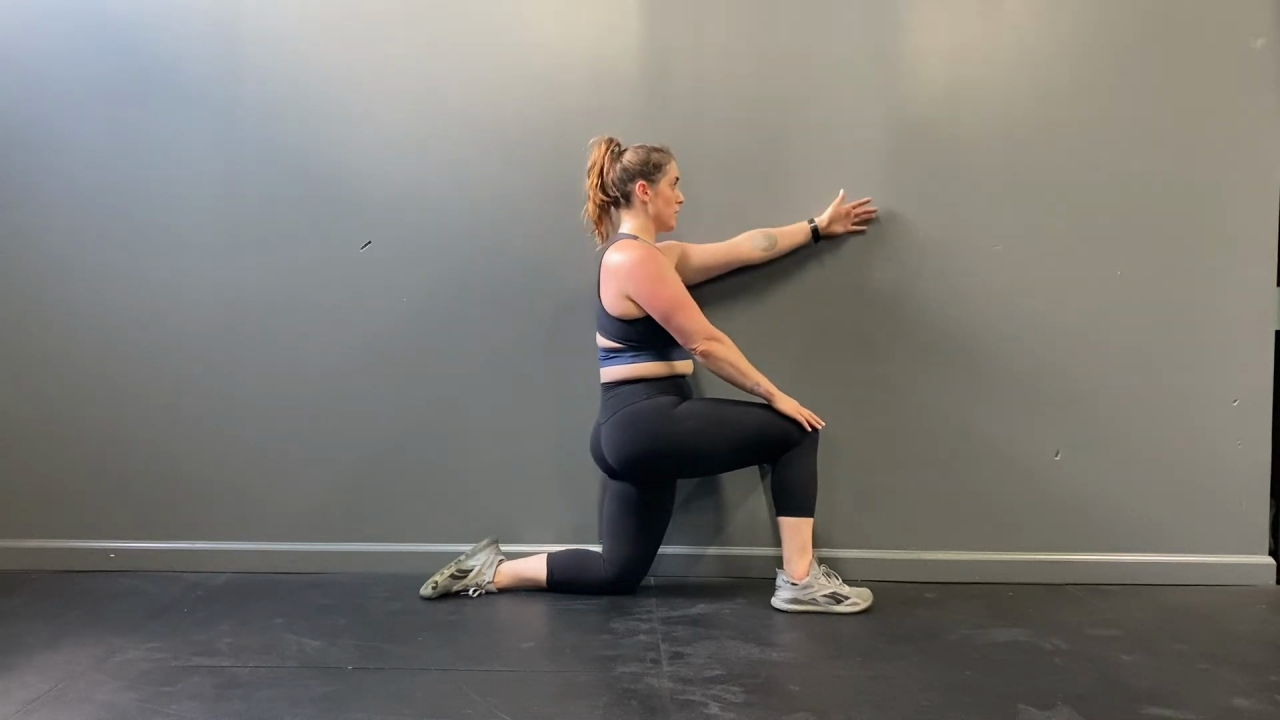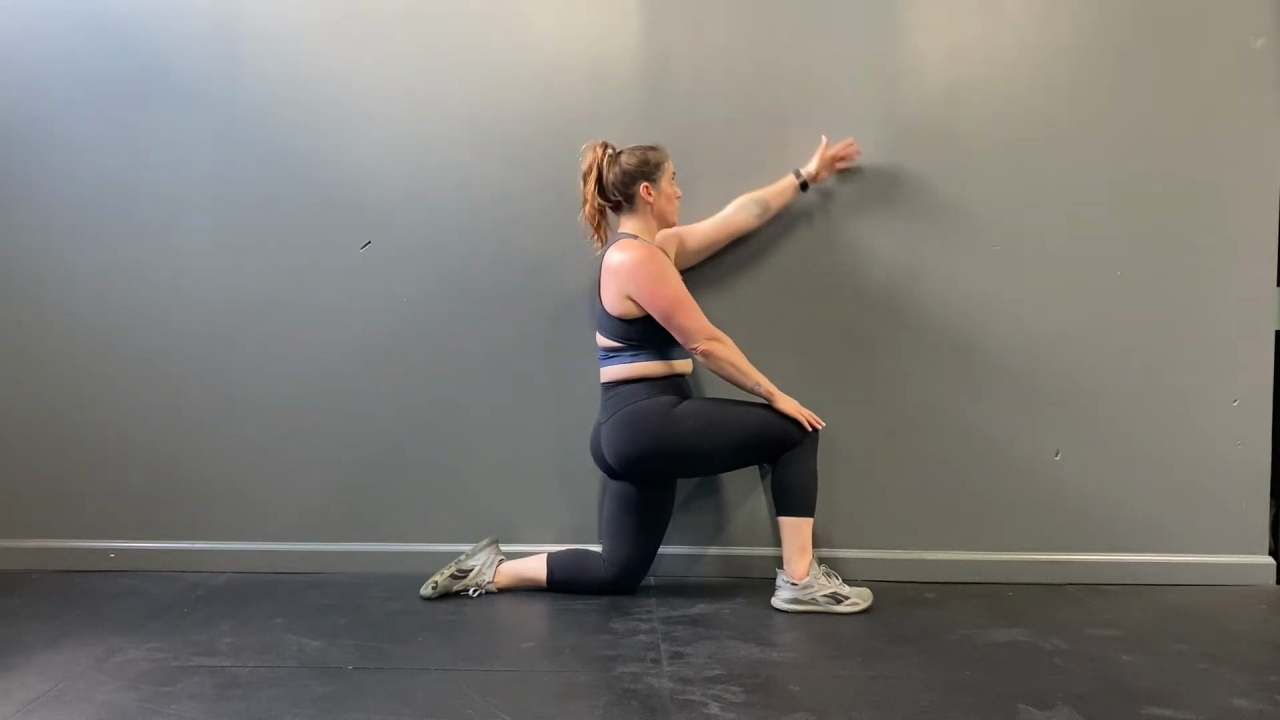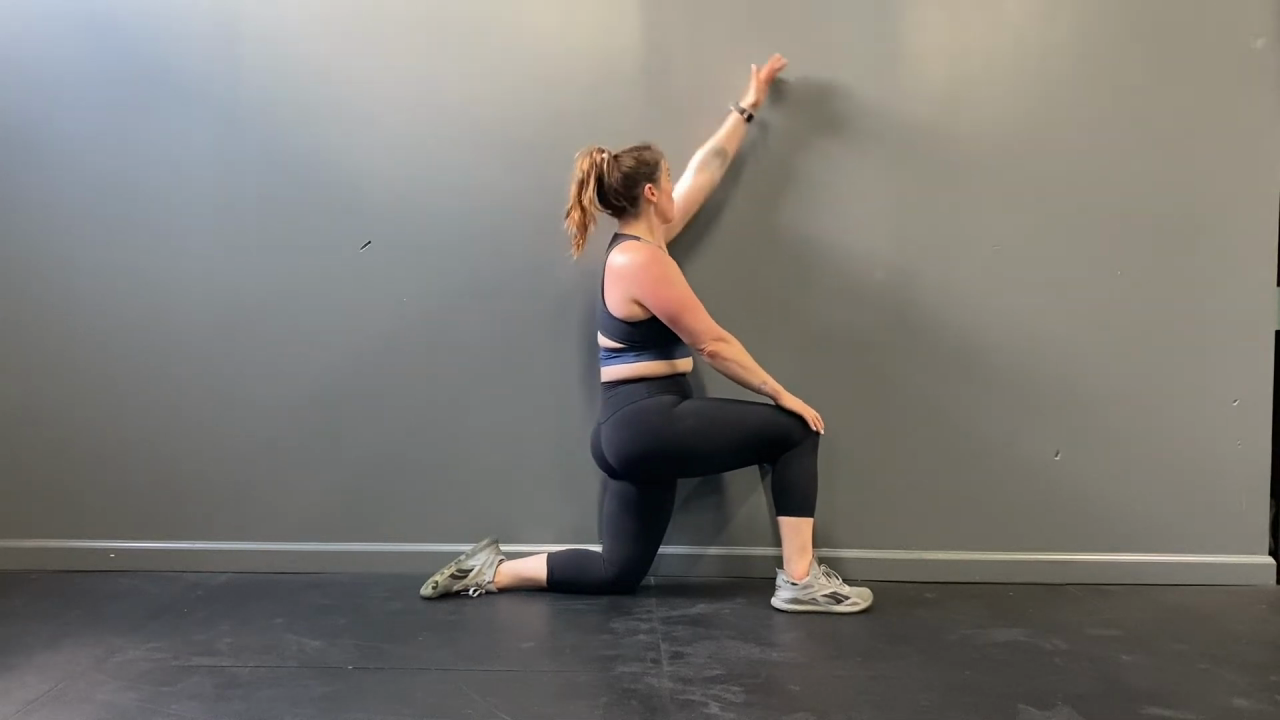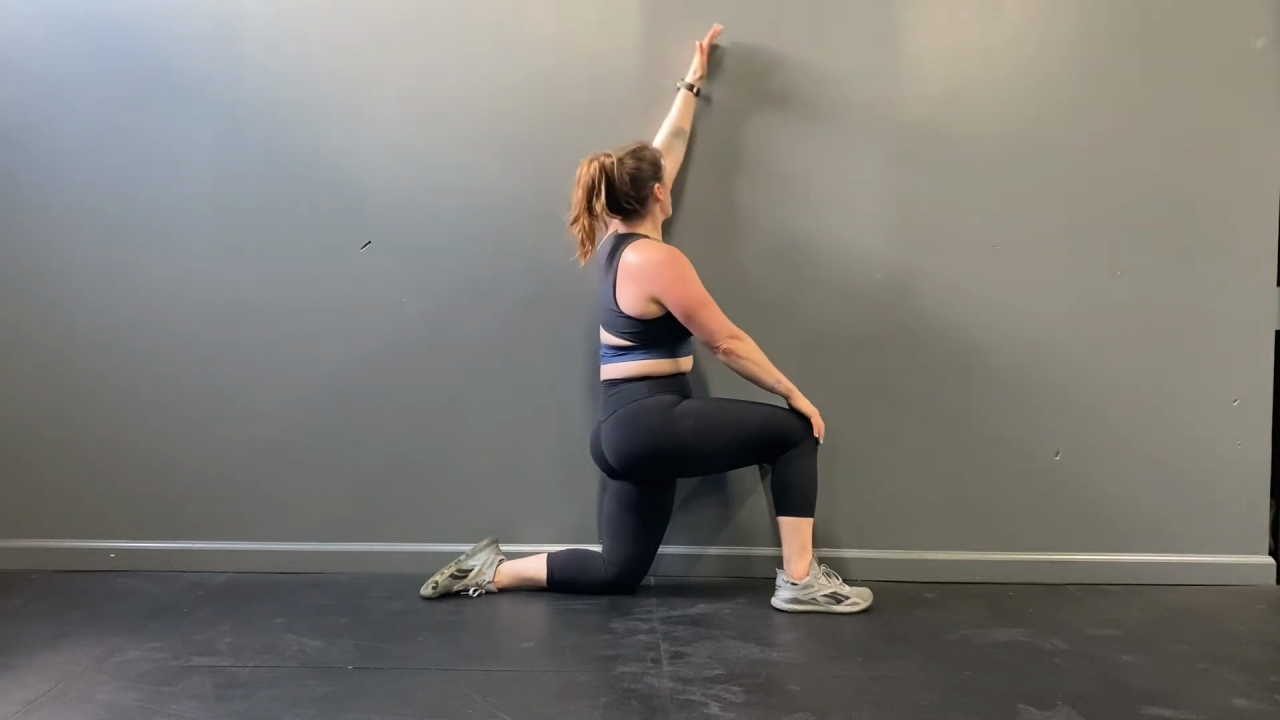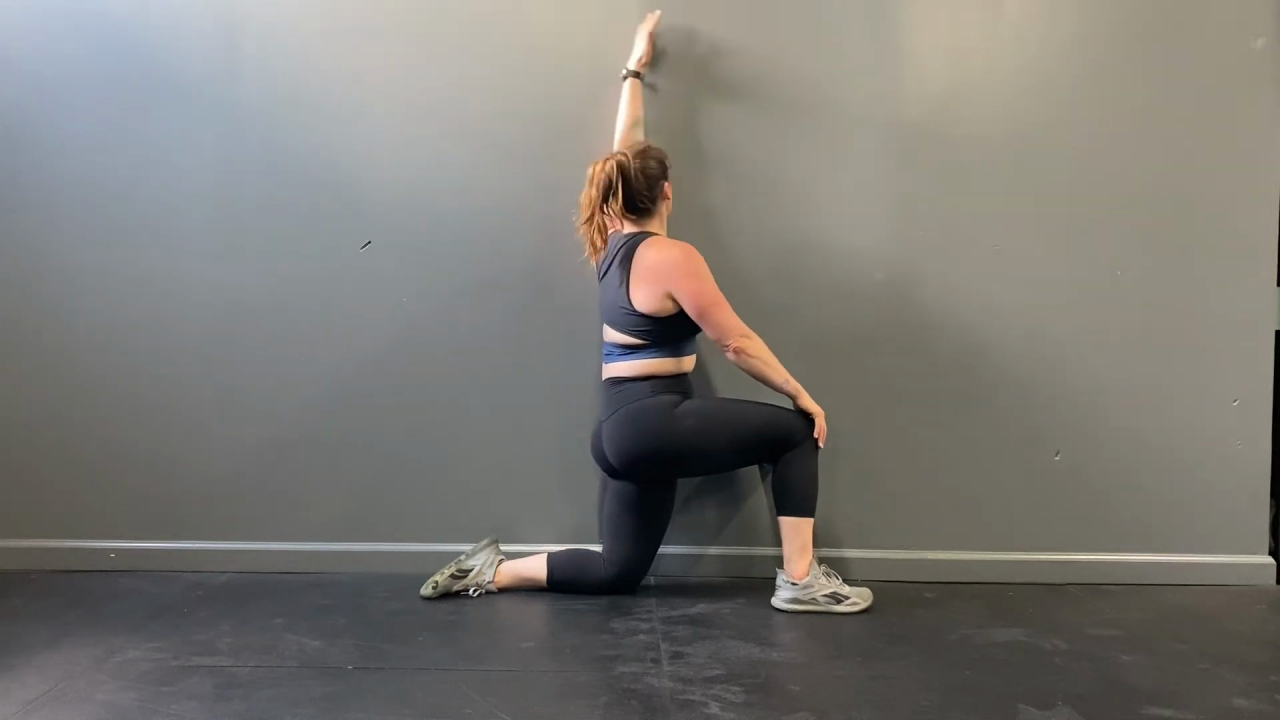
dt=0.3s
person 1, frame 1
left shoulder: (657, 254)
right shoulder: (635, 258)
left elbow: (741, 249)
right elbow: (705, 343)
left wrist: (818, 227)
right wrist: (775, 396)
left hip: (634, 431)
right hip: (646, 426)
left knee: (619, 572)
right knee: (795, 432)
left ankle: (490, 569)
right ankle: (800, 580)
person 1, frame 2
left shoulder: (658, 247)
right shoulder: (636, 257)
left elbow: (736, 219)
right elbow: (706, 342)
left wrist: (805, 177)
right wrist: (776, 396)
left hip: (633, 430)
right hip: (647, 425)
left knee: (618, 572)
right knee: (795, 432)
left ankle: (491, 570)
right ankle: (800, 580)
person 1, frame 3
left shoulder: (643, 238)
right shoulder: (641, 260)
left elbow: (706, 169)
right elbow: (713, 344)
left wrist: (747, 106)
right wrist: (783, 396)
left hip: (632, 430)
right hip: (647, 425)
left knee: (619, 571)
right knee: (797, 432)
left ankle: (491, 570)
right ankle: (800, 581)
person 1, frame 4
left shoulder: (621, 240)
right shoulder: (656, 260)
left elbow: (670, 145)
right elbow: (726, 342)
left wrist: (693, 82)
right wrist: (793, 394)
left hip: (627, 430)
right hip: (650, 425)
left knee: (619, 572)
right knee: (795, 432)
left ankle: (491, 571)
right ankle: (800, 580)
person 1, frame 5
left shoulder: (609, 241)
right shoulder: (672, 258)
left elbow: (626, 142)
right elbow: (736, 343)
left wrist: (634, 72)
right wrist: (800, 395)
left hip: (625, 429)
right hip: (651, 422)
left knee: (619, 571)
right knee: (796, 434)
left ankle: (489, 569)
right ankle: (800, 580)
